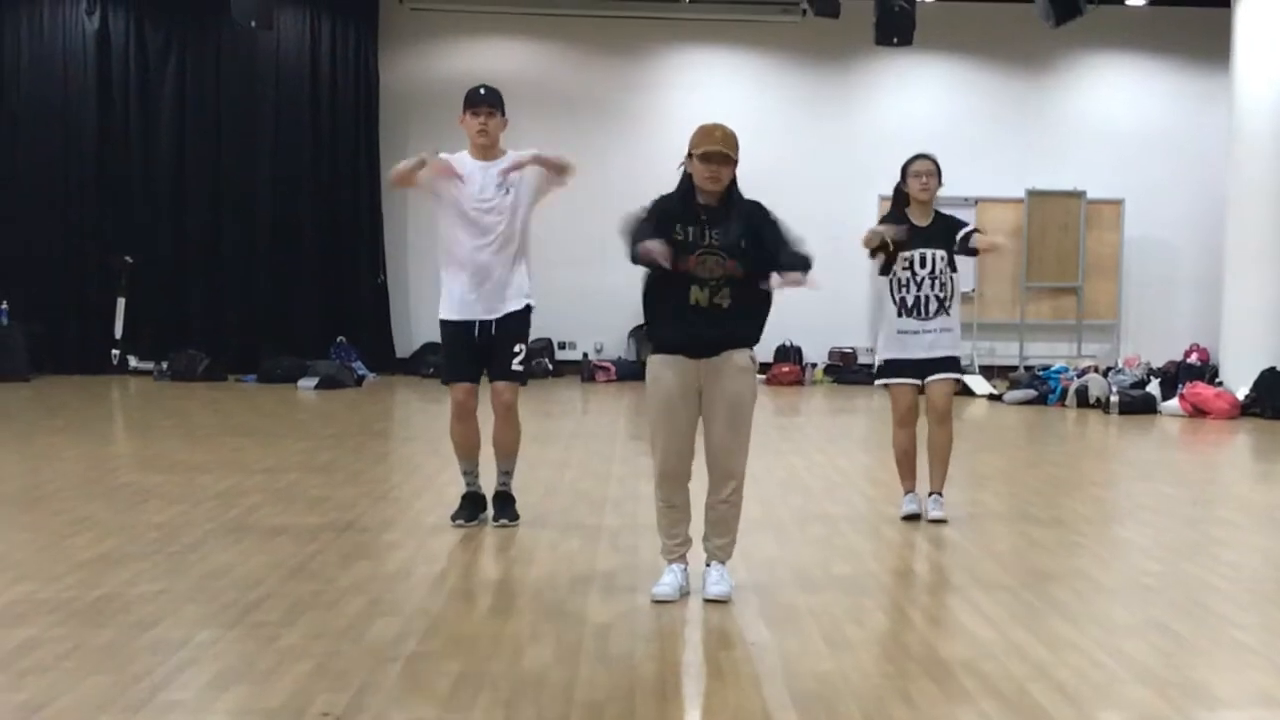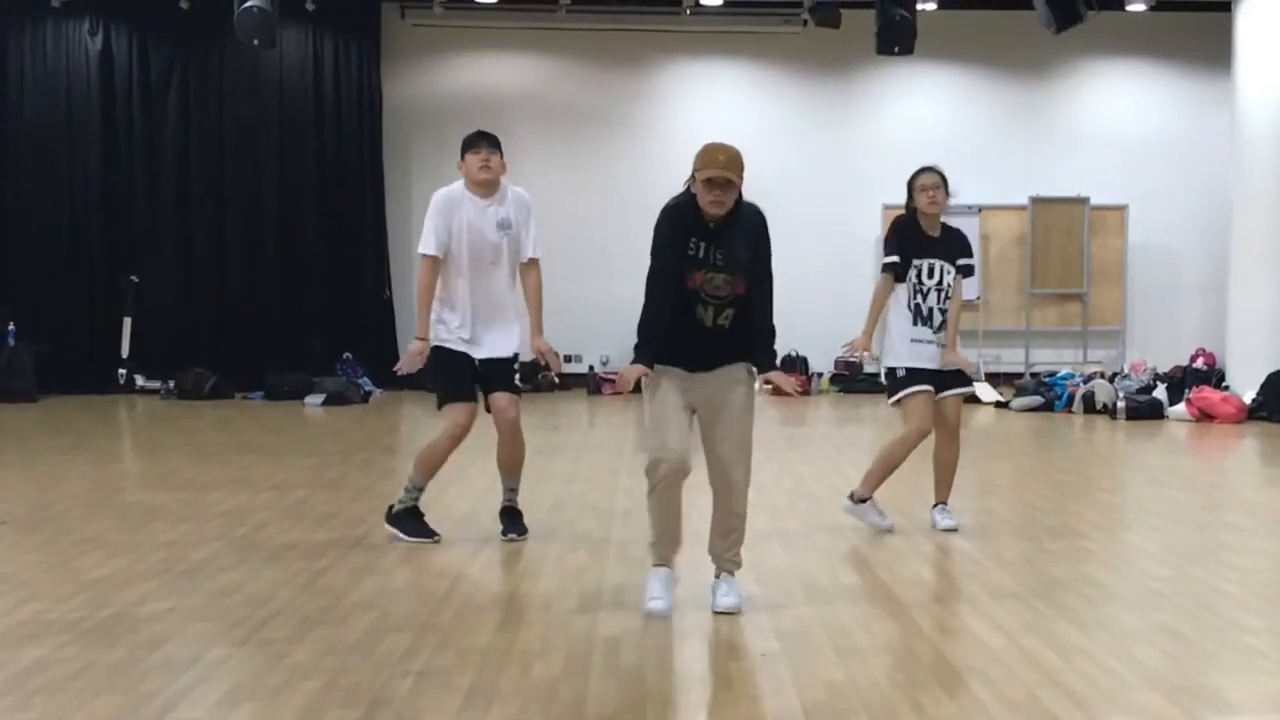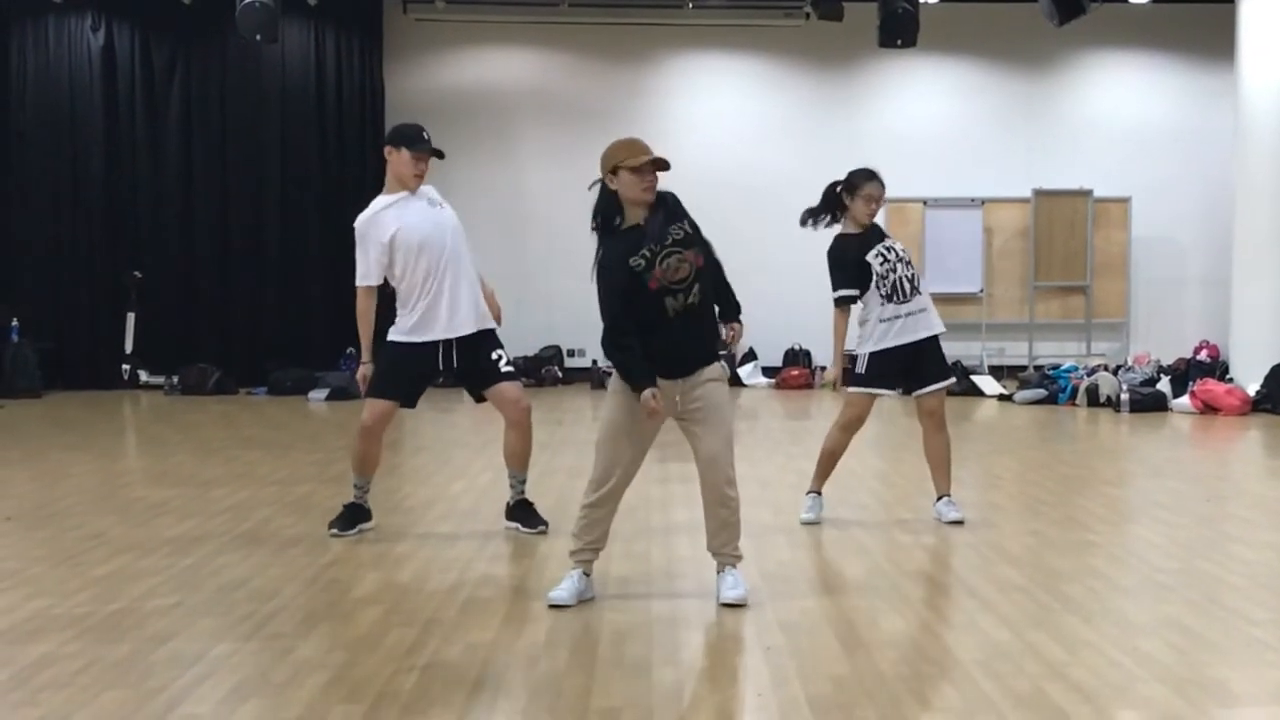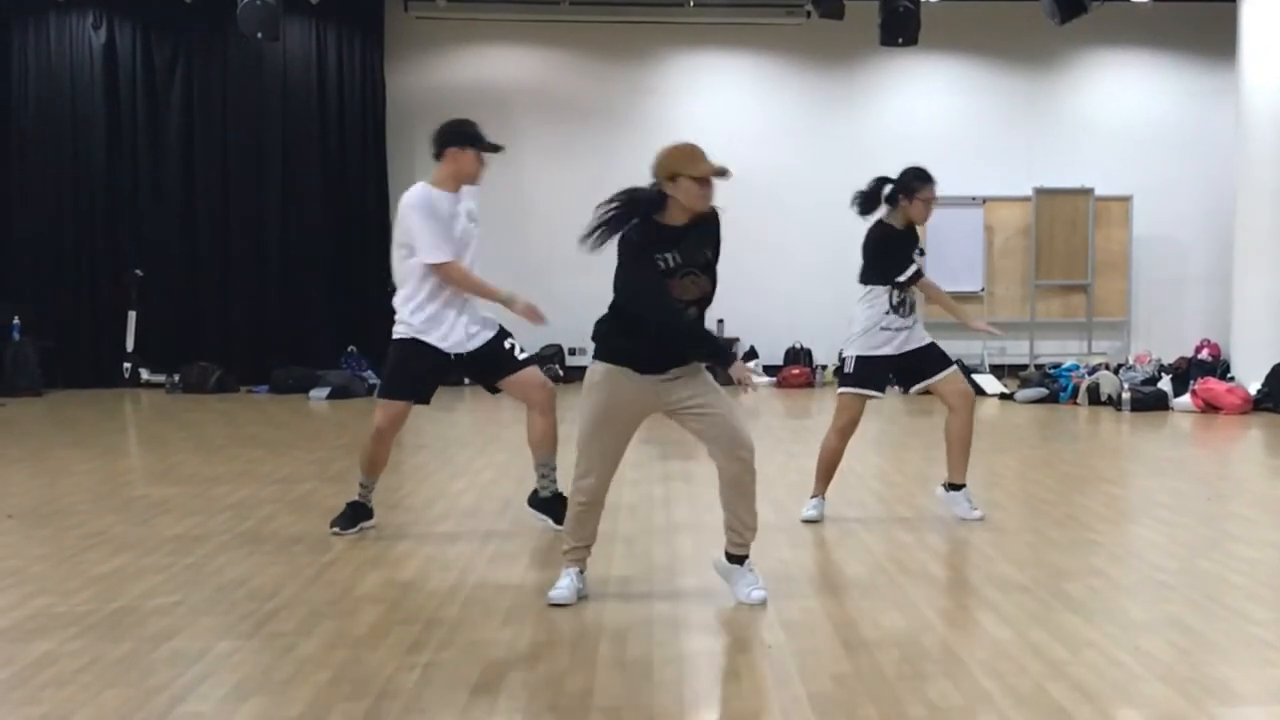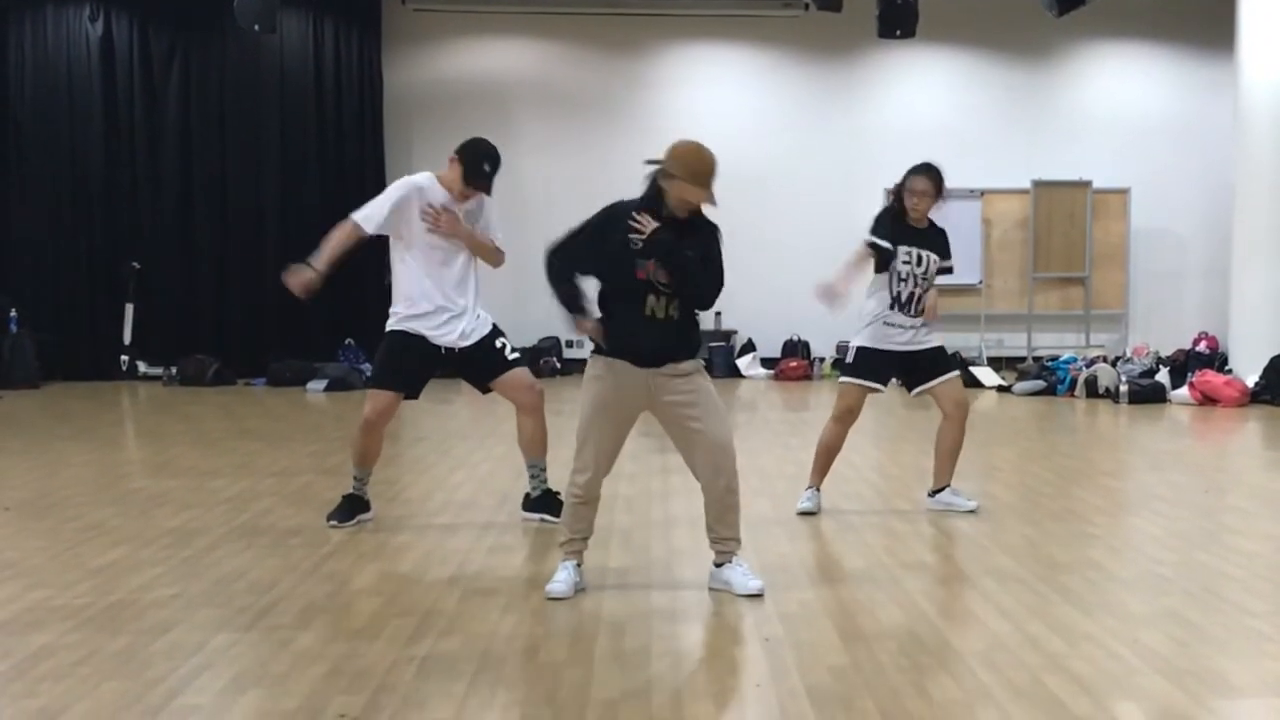
dt=1s
person 1, frame 1
left shoulder: (750, 215)
right shoulder: (669, 209)
left elbow: (784, 254)
right elbow: (641, 234)
left wrist: (792, 270)
right wrist: (647, 245)
left hip: (732, 356)
right hip: (672, 355)
left knee: (728, 468)
right knee: (670, 468)
left ankle: (717, 562)
right ankle: (675, 562)
person 1, frame 2
left shoulder: (752, 225)
right shoulder: (674, 219)
left elbow: (760, 299)
right elbow: (659, 292)
left wrist: (766, 362)
right wrist: (644, 357)
left hip: (730, 370)
right hip: (671, 367)
left knee: (732, 477)
right knee: (668, 460)
left ankle: (725, 573)
right ankle: (662, 567)
person 1, frame 3
left shoulder: (672, 210)
right shoulder: (615, 250)
left elbow: (708, 263)
right elbow: (617, 329)
left wrist: (730, 313)
right wrist: (641, 384)
left hip: (703, 372)
right hip: (643, 376)
left knee: (719, 473)
right knee: (607, 477)
left ankle: (727, 567)
right ankle: (580, 571)
person 1, frame 4
left shoulder: (706, 228)
right shoulder: (639, 239)
right elbow: (653, 312)
left wrist: (711, 355)
right wrist: (724, 357)
left hip: (684, 371)
right hip: (619, 372)
left knee: (738, 447)
right knee: (591, 475)
left ankle: (737, 559)
right ankle: (574, 569)
person 1, frame 5
left shoulder: (702, 233)
right shoulder: (620, 219)
left elbow: (705, 296)
right elbow: (561, 260)
left wrist: (666, 244)
right wrist: (578, 312)
left hip: (681, 368)
right hip: (617, 364)
left knee: (719, 457)
right knee: (588, 468)
left ankle: (726, 561)
right ankle: (570, 561)
person 2, frame 1
left shoulder: (524, 168)
right shoulder: (444, 168)
left elbow: (564, 170)
right elbow: (398, 179)
left wrist: (535, 159)
right wrist: (422, 163)
left hip: (510, 304)
right hip: (459, 307)
left knee: (505, 400)
right knee: (461, 401)
left ankle: (504, 491)
right ankle: (472, 492)
person 2, frame 2
left shoulder: (519, 202)
right shoulder: (446, 201)
left elbow: (529, 269)
right elbow: (429, 268)
left wrist: (537, 333)
right wrist: (421, 336)
left hip: (500, 336)
right hip: (450, 334)
left knee: (508, 417)
right knee: (458, 425)
left ankle: (510, 507)
right ankle: (404, 508)
person 2, frame 3
left shoulder: (432, 195)
right shoulder: (372, 220)
right elbow: (366, 290)
left wrist: (485, 293)
right wrist: (366, 357)
left hip: (473, 328)
right hip: (412, 337)
left knee: (518, 407)
right knee: (371, 420)
left ankle: (517, 503)
right ankle: (358, 506)
person 2, frame 4
left shoulder: (467, 196)
right shoulder: (420, 202)
right elbow: (449, 270)
left wrist: (484, 307)
right wrist: (508, 300)
left hip: (475, 328)
right hip: (421, 333)
left knee: (541, 393)
right knee: (383, 425)
left ankle: (546, 494)
right ankle: (362, 505)
person 2, frame 5
left shoulder: (477, 202)
right shoulder: (412, 191)
left elbow: (497, 258)
right elbow: (355, 225)
left wrist: (463, 233)
right wrist: (316, 267)
left hip: (470, 325)
right hip: (413, 327)
left knee: (530, 394)
right knee: (373, 416)
left ankle: (538, 494)
right ankle: (357, 497)
person 3, frame 1
left shoulder: (950, 226)
right shoulder: (893, 225)
left elbow: (994, 246)
right elbow: (868, 242)
left wrist: (988, 245)
right wrist: (879, 233)
left hip: (941, 338)
right hip: (899, 338)
left knee: (940, 412)
right knee: (904, 416)
left ankle: (936, 495)
right ankle: (909, 493)
person 3, frame 2
left shoulder: (957, 241)
right shoulder: (902, 228)
left elbow: (956, 295)
right elbow: (886, 281)
left wrist: (952, 347)
right wrist: (867, 334)
left hip: (941, 350)
right hip: (907, 350)
left knee: (950, 426)
right knee: (919, 427)
left ankle: (941, 506)
right ankle: (862, 496)
person 3, frame 3
left shoulder: (876, 230)
right shoulder: (841, 250)
right elbow: (843, 306)
right wrist: (837, 361)
left hip: (922, 333)
right hip: (879, 342)
left knee: (934, 415)
right knee: (851, 418)
left ankle: (944, 499)
right ankle: (814, 494)
person 3, frame 4
left shoulder: (908, 232)
right shoulder: (881, 237)
right elbow: (923, 286)
right wrist: (968, 320)
left hip: (910, 337)
right hip: (869, 343)
left knee: (963, 397)
right knee: (844, 422)
left ankle: (954, 486)
right ankle: (817, 497)
person 3, frame 5
left shoulder: (939, 237)
right shoulder: (889, 220)
right elbow: (868, 251)
left wrist: (933, 293)
right wrist: (842, 282)
left hip: (919, 338)
right hip: (876, 336)
left knee: (957, 405)
right knee: (844, 411)
left ankle: (940, 491)
right ankle: (813, 489)
